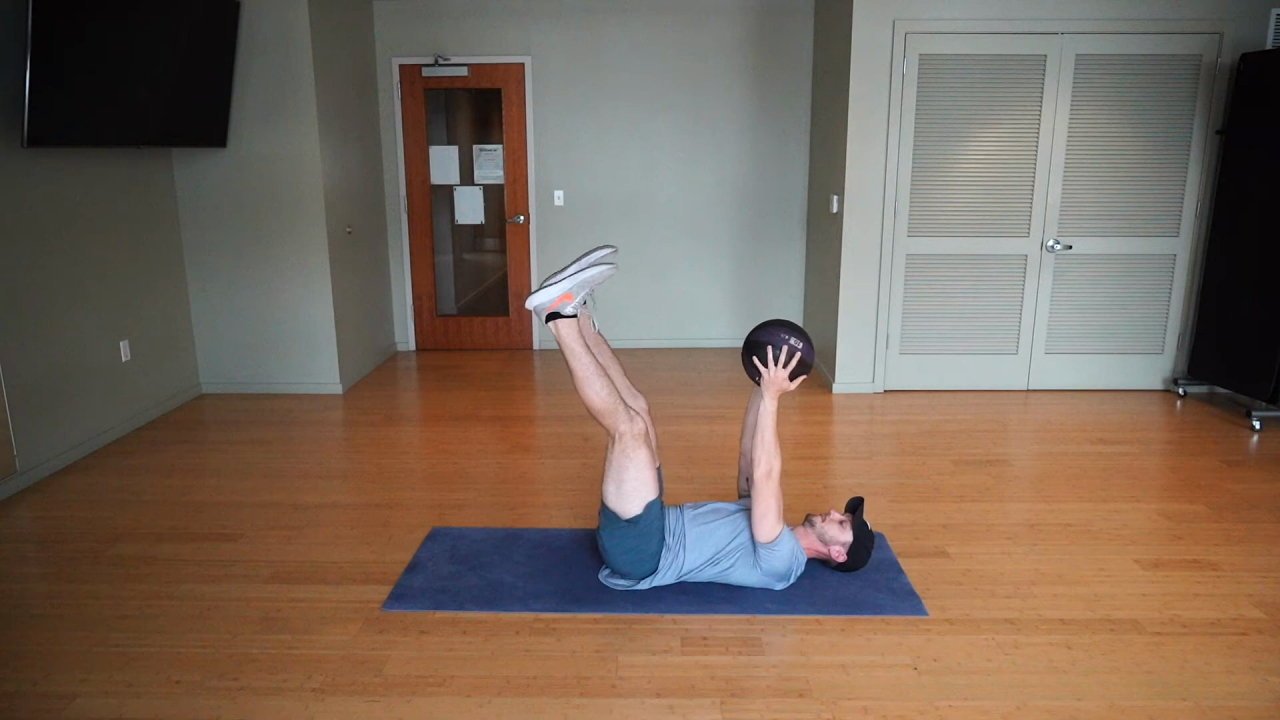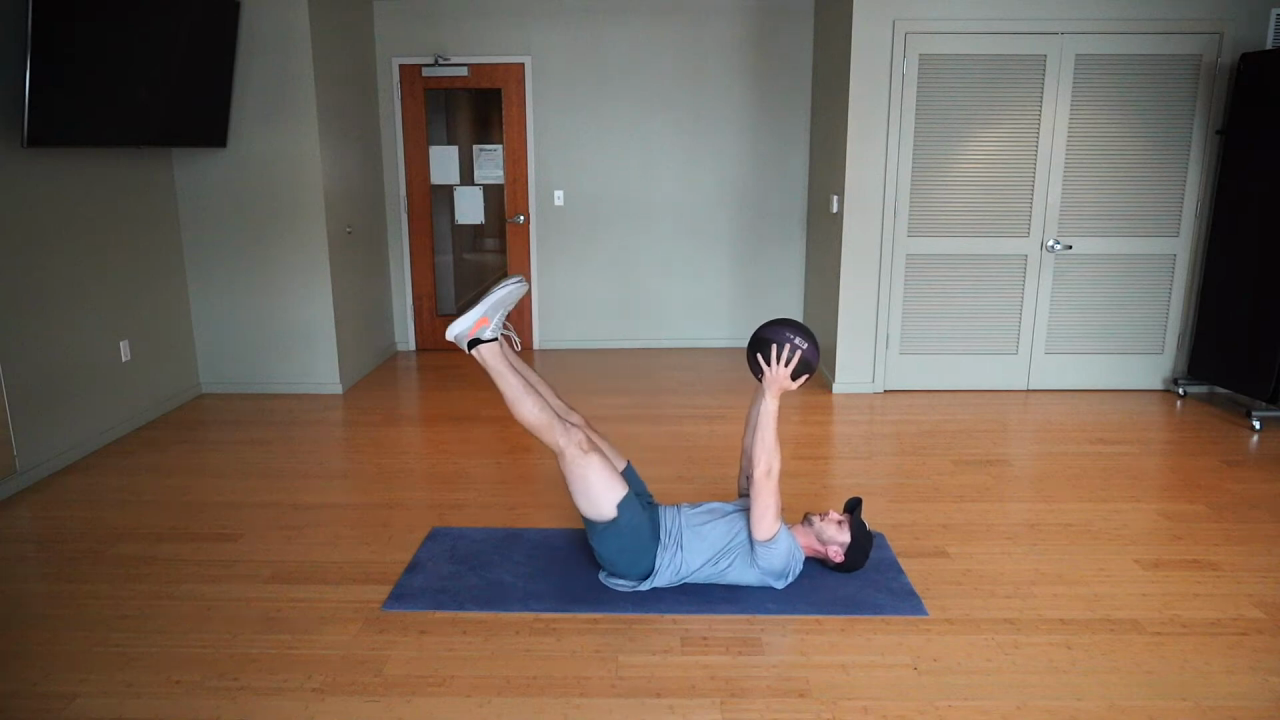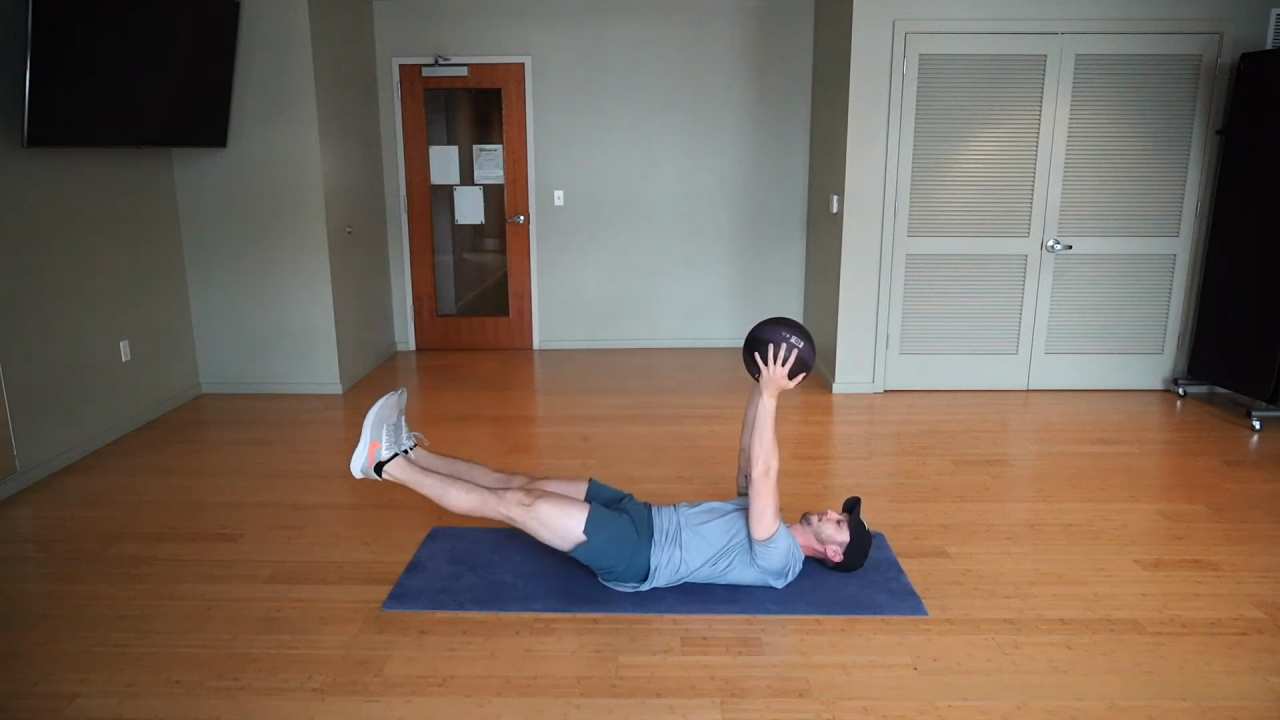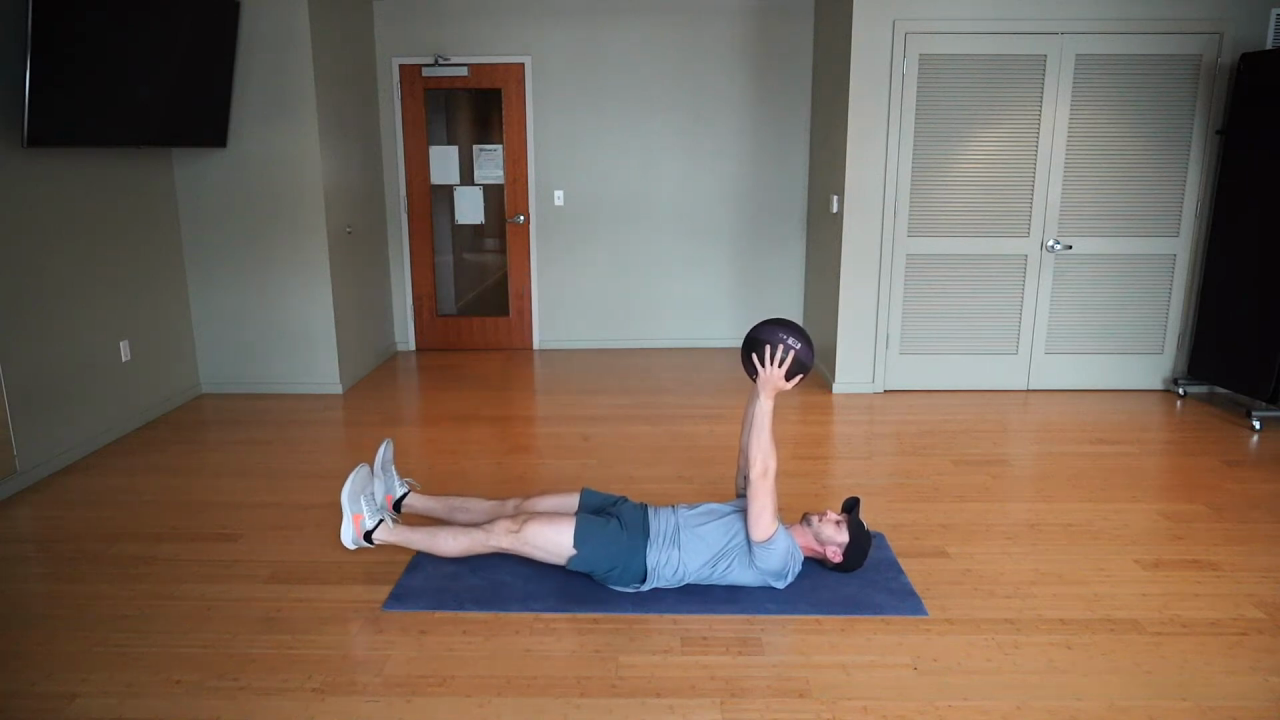
dt=1s
person 1, frame 1
left shoulder: (781, 560)
right shoulder: (773, 528)
left elbow: (765, 475)
right elbow: (749, 463)
left wrist: (771, 397)
right wrist: (763, 391)
left hip: (637, 552)
right hip: (656, 529)
left knee: (628, 426)
right knee: (635, 408)
left ankle: (562, 318)
right ankle: (575, 315)
person 1, frame 2
left shoulder: (780, 559)
right shoulder: (769, 535)
left elbow: (764, 475)
right elbow: (750, 468)
left wrist: (772, 397)
right wrist: (765, 392)
left hip: (638, 555)
right hip: (652, 524)
left knee: (571, 440)
right knee: (577, 427)
left ankle: (485, 344)
right ankle: (496, 345)
person 1, frame 3
left shoulder: (778, 559)
right shoulder: (770, 527)
left elbow: (763, 475)
right elbow: (749, 464)
left wrist: (770, 397)
right wrist: (761, 392)
left hip: (636, 554)
right hip: (641, 519)
left knee: (514, 503)
right knee: (523, 485)
left ankle: (390, 465)
right ankle: (407, 455)
person 1, frame 4
left shoulder: (777, 560)
right shoulder: (768, 528)
left elbow: (761, 476)
right elbow: (747, 467)
left wrist: (767, 397)
right wrist: (758, 393)
left hip: (633, 555)
right hip: (638, 520)
left knee: (505, 533)
right knee: (516, 508)
left ankle: (378, 530)
right ankle: (404, 500)
